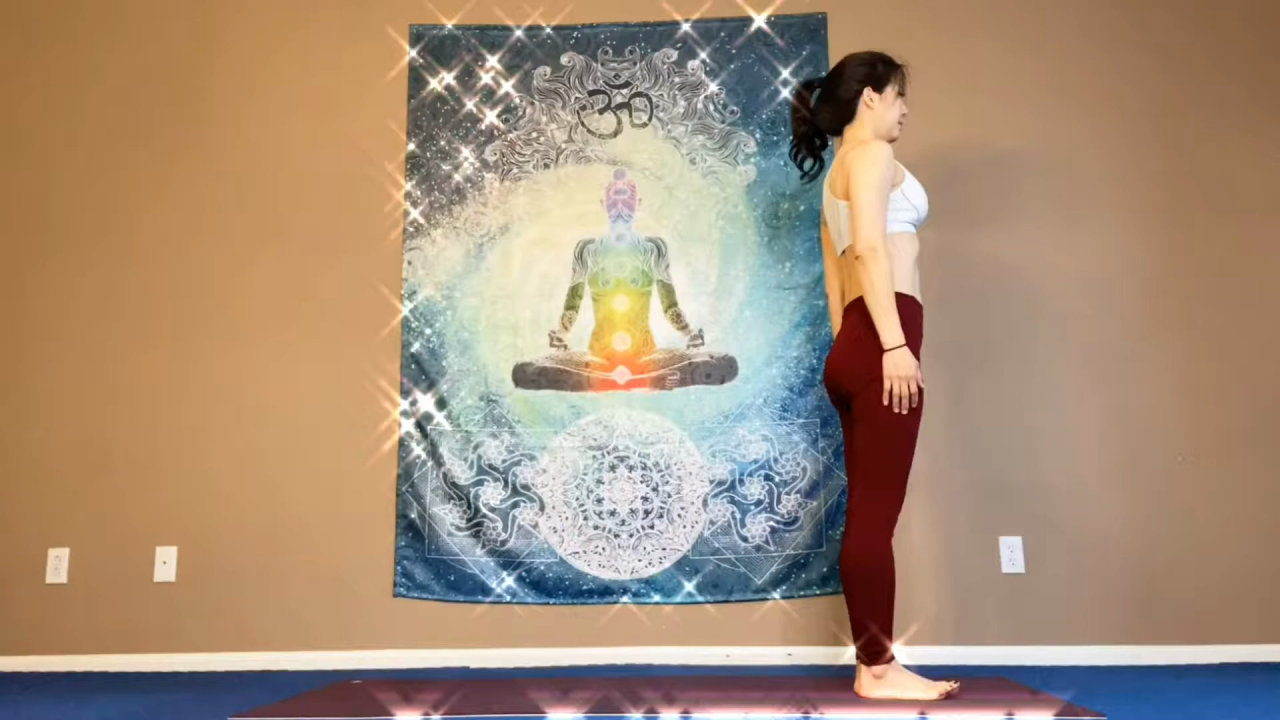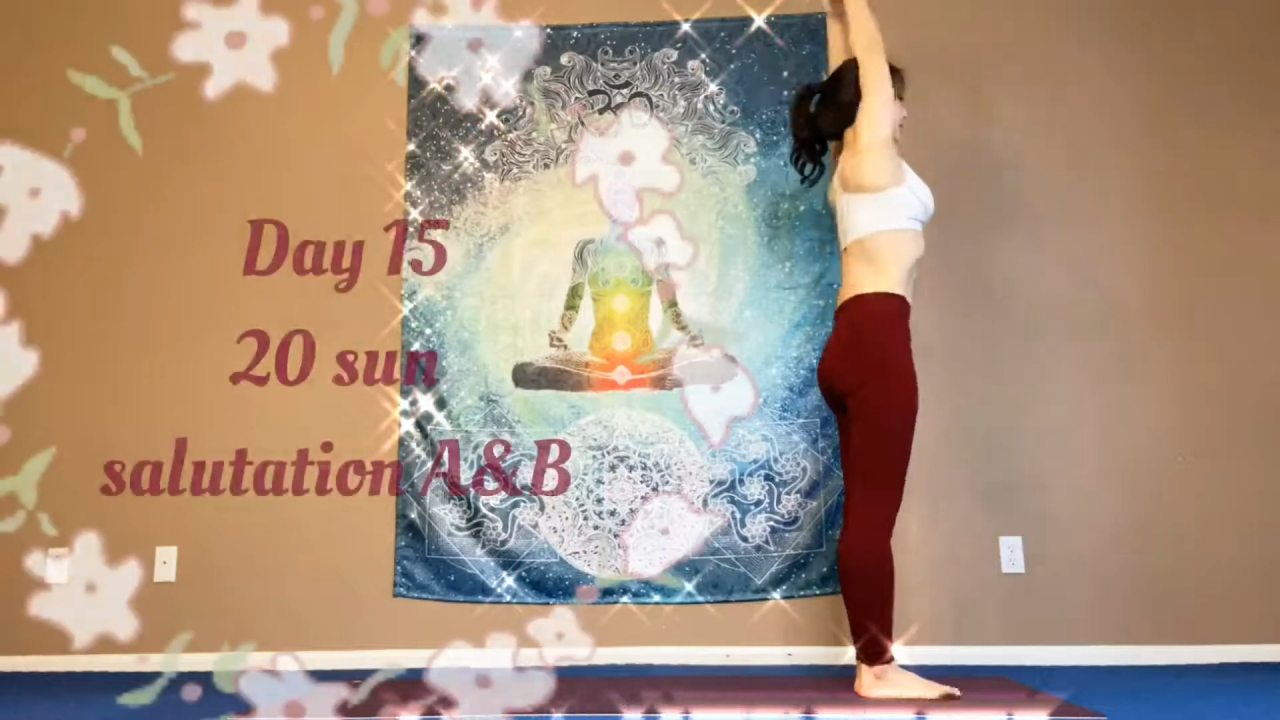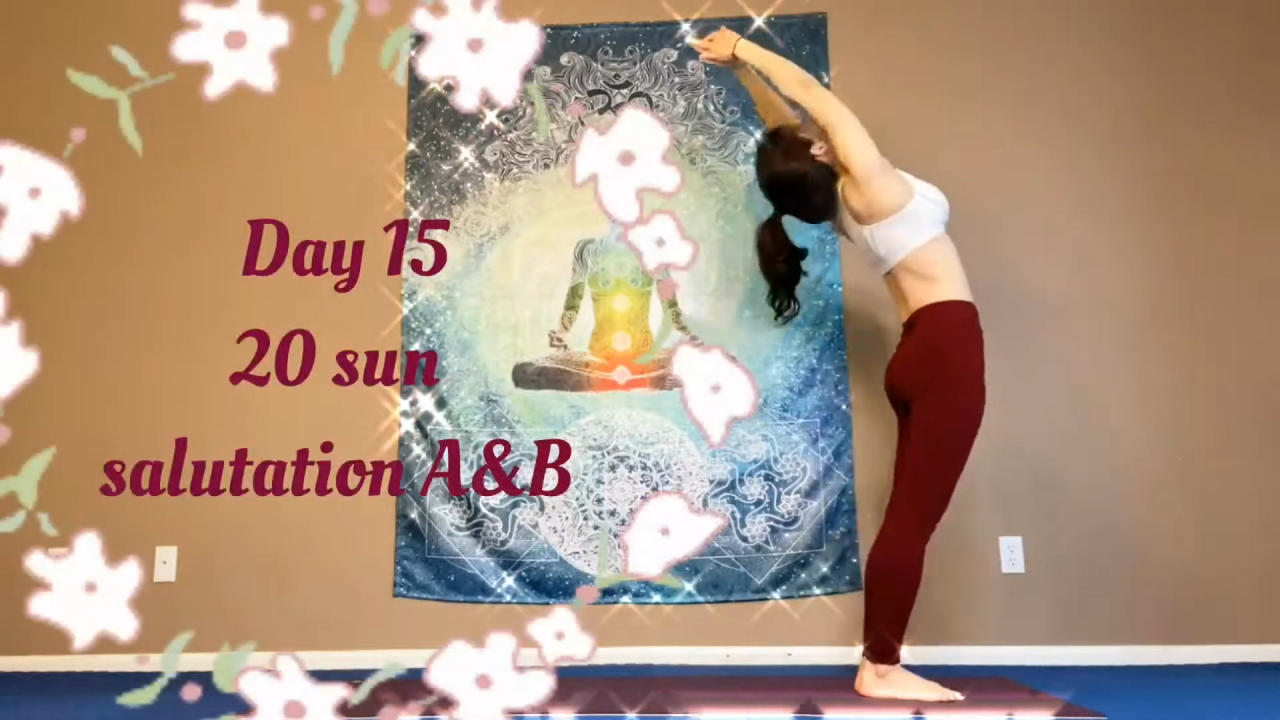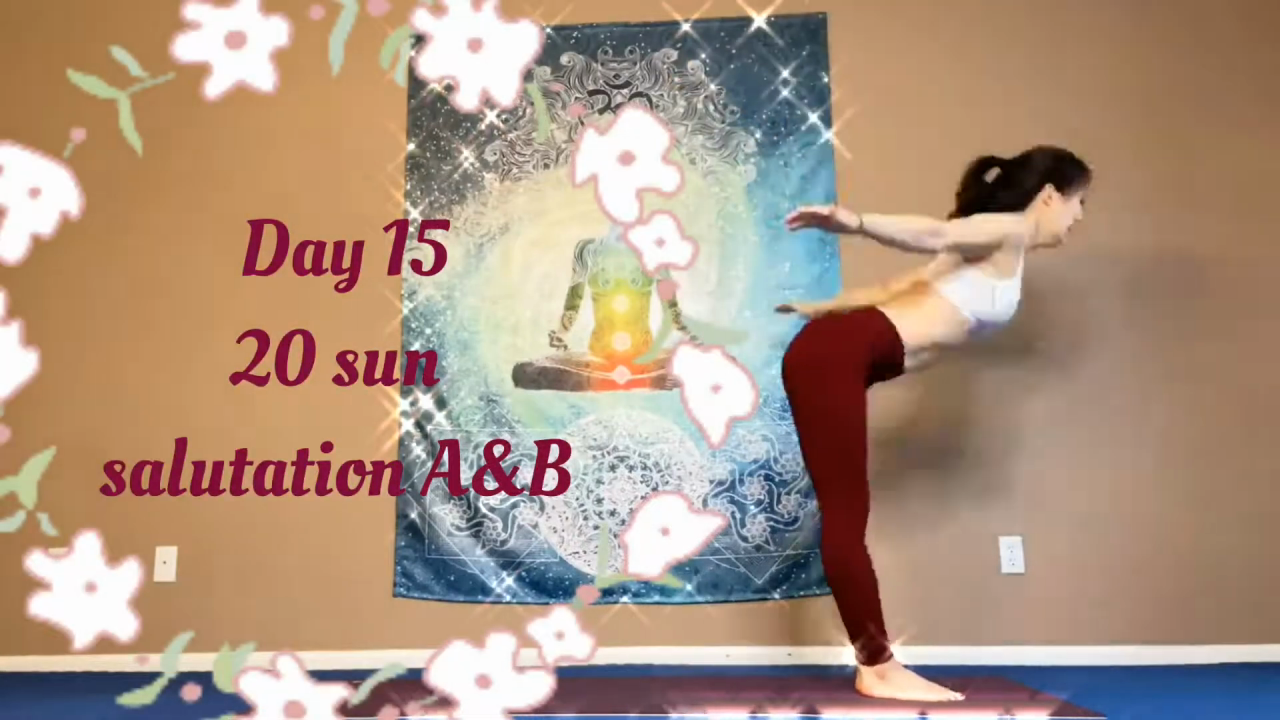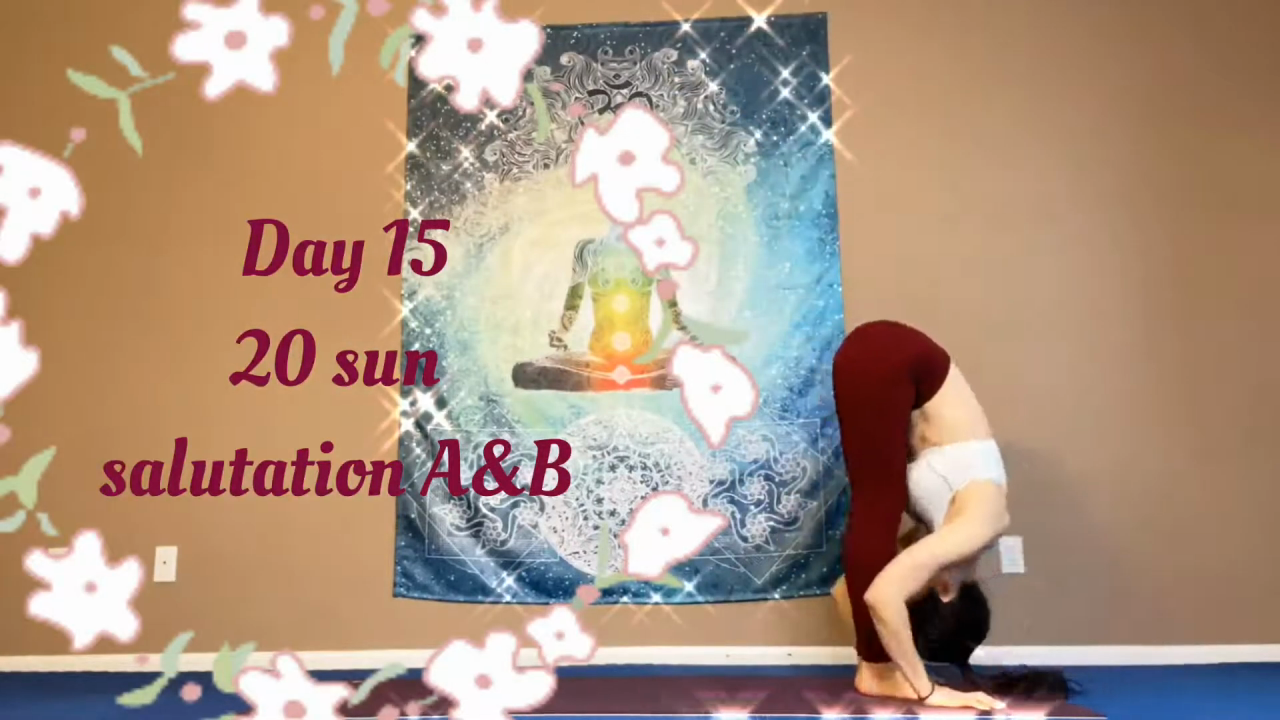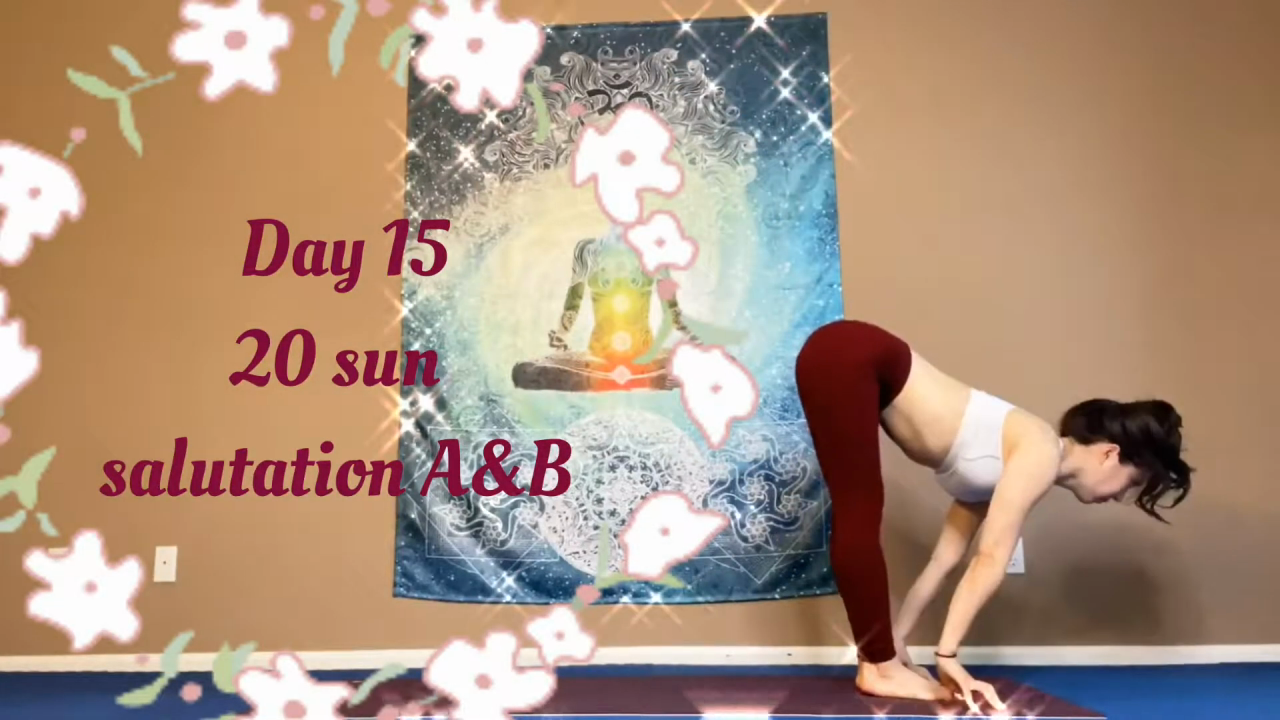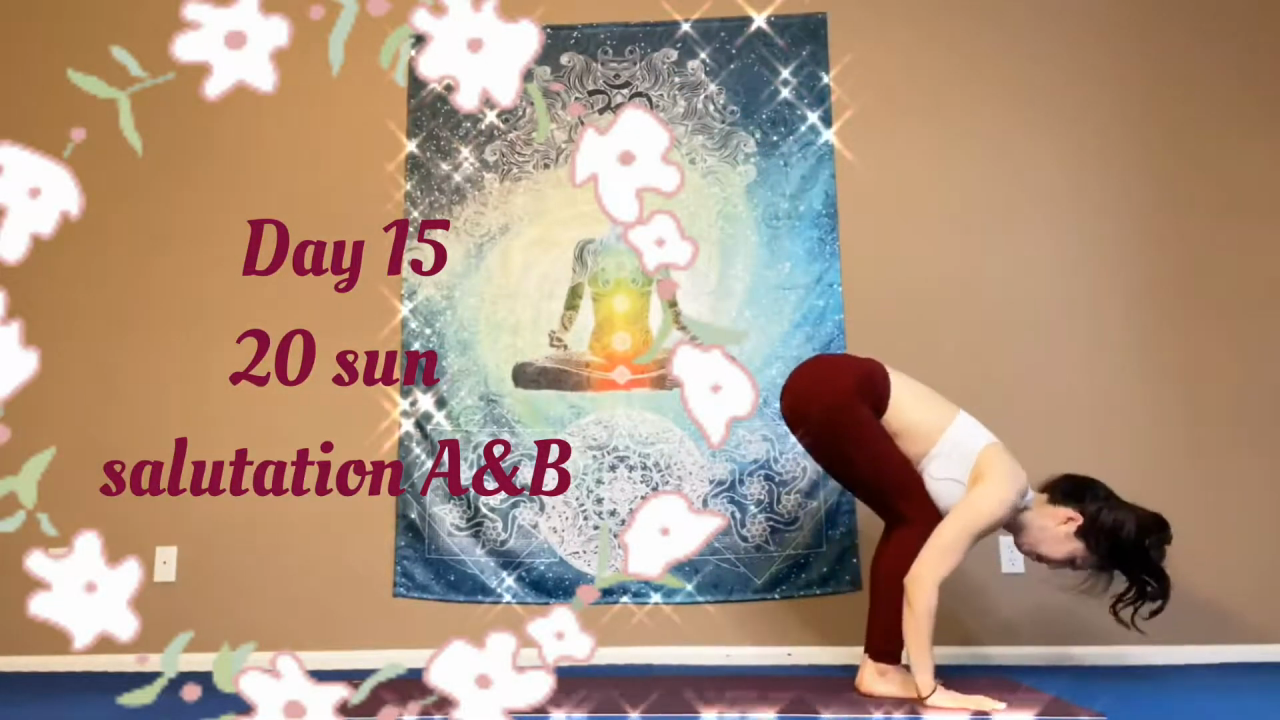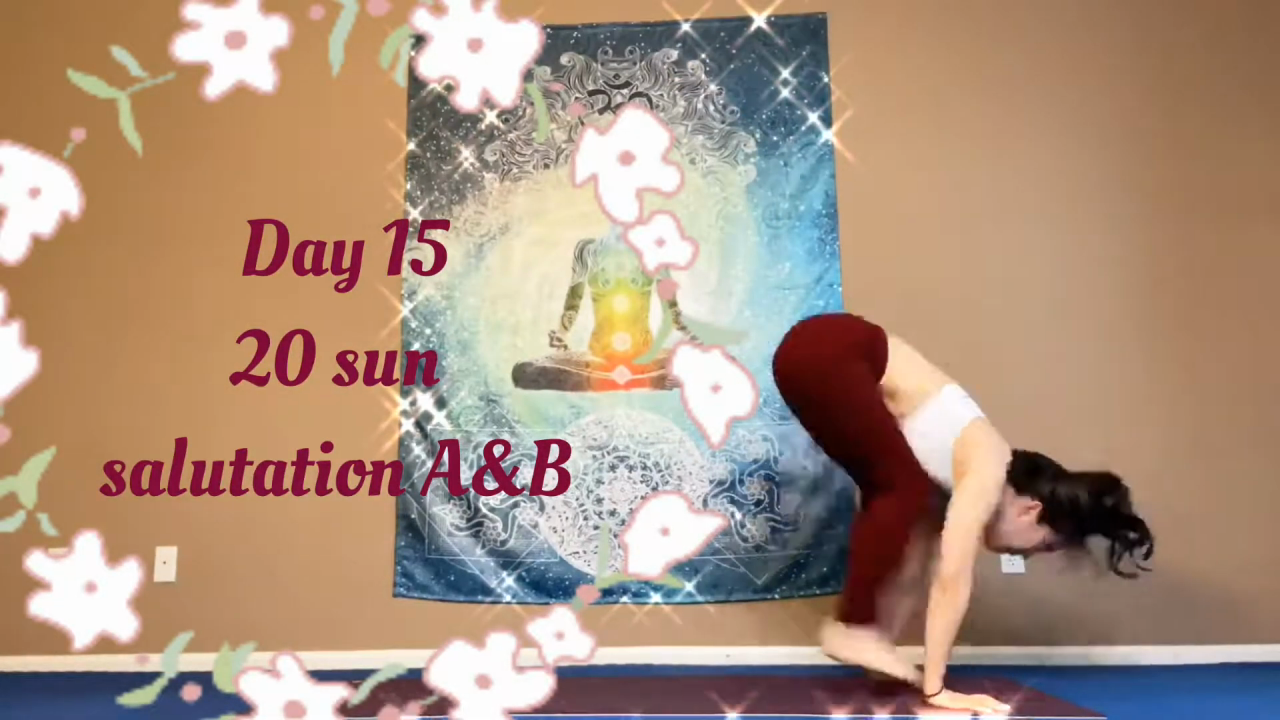
dt=0.3s
person 1, frame 1
left shoulder: (842, 170)
right shoulder: (865, 159)
right elbow: (866, 252)
left wrist: (844, 341)
right wrist: (893, 344)
left hip: (860, 347)
right hip: (881, 344)
left knee: (870, 513)
right knee: (874, 512)
left ankle: (878, 662)
right ankle: (877, 667)
person 1, frame 2
left shoulder: (853, 163)
right shoulder: (870, 149)
left elbow: (853, 64)
right elbow: (869, 60)
left hip: (857, 345)
right hip: (874, 339)
left knee: (867, 513)
right knee: (872, 513)
left ankle: (876, 661)
right ankle: (876, 668)
person 1, frame 3
left shoulder: (840, 202)
right shoulder: (866, 184)
left elbow: (785, 126)
right elbow: (812, 96)
left wrist: (738, 61)
right wrist: (742, 51)
left hip: (927, 355)
right hip: (948, 351)
left knee: (908, 517)
right knee: (914, 518)
left ankle: (881, 662)
right ankle: (882, 668)
person 1, frame 4
left shoulder: (995, 246)
right shoulder: (1010, 230)
left elbow: (901, 286)
right elbow: (934, 235)
left wrist: (825, 308)
right wrist: (856, 220)
left hip: (833, 353)
right hip: (833, 356)
left knee: (846, 517)
right knee: (844, 516)
left ankle: (877, 664)
right ankle: (878, 668)
person 1, frame 5
right shoulder: (983, 522)
right elbow: (881, 596)
right wrist: (923, 688)
left knee: (875, 519)
right knee: (877, 521)
left ankle: (873, 665)
right ankle: (873, 668)
person 1, frame 6
left shoulder: (1005, 470)
right shoulder: (1040, 453)
left elbow: (946, 554)
right elbow: (991, 556)
left wrist: (894, 638)
right wrist: (946, 655)
left hip: (858, 363)
right hip: (847, 357)
left knee: (859, 517)
right knee: (858, 517)
left ankle: (881, 659)
right ankle: (879, 666)
person 1, frame 7
left shoulder: (999, 490)
right shoulder: (1002, 491)
left elbow: (918, 577)
right elbow: (921, 578)
right wrist: (927, 686)
left hip: (838, 389)
right hip: (827, 389)
left knee: (912, 520)
right knee: (916, 518)
left ankle: (880, 663)
right ankle: (881, 667)
person 1, frame 8
left shoulder: (978, 476)
right shoulder: (987, 475)
left elbow: (920, 553)
right elbow: (952, 578)
left wrist: (890, 635)
right wrist: (933, 686)
right ankle: (853, 628)
person 2, frame 1
left shoulder: (654, 249)
right shoulder: (587, 251)
left elbow: (670, 305)
right elbow: (572, 304)
left wrist: (691, 336)
right wrist: (560, 336)
left hip: (647, 359)
right hip: (598, 358)
left knee: (725, 365)
right knee: (524, 372)
person 2, frame 2
right shoulder: (588, 250)
left elbow: (670, 304)
right elbow: (571, 305)
left wrist: (689, 336)
right wrist: (558, 338)
left hip: (645, 357)
right hip: (597, 359)
right knee: (525, 373)
person 2, frame 3
right shoulder: (588, 250)
left elbow: (670, 303)
right elbow: (572, 304)
left wrist: (687, 337)
right wrist: (559, 337)
left hip: (645, 358)
right hip: (599, 357)
right knee: (523, 372)
person 2, frame 4
right shoulder: (588, 250)
left elbow: (669, 303)
right elbow: (572, 304)
left wrist: (686, 336)
right wrist: (560, 335)
left hip: (645, 358)
right hip: (599, 358)
right knee: (524, 373)
person 2, frame 5
right shoulder: (587, 250)
left elbow: (669, 303)
right elbow: (572, 304)
left wrist: (686, 337)
right wrist: (559, 336)
left hip: (645, 358)
right hip: (598, 358)
right knee: (524, 372)
person 2, frame 6
right shoulder: (588, 250)
left elbow: (670, 304)
right elbow: (572, 304)
right wrist: (560, 334)
left hip: (645, 359)
right hip: (598, 357)
right knee: (524, 372)
person 2, frame 7
right shoulder: (588, 250)
left elbow: (670, 303)
right elbow: (572, 304)
right wrist: (560, 336)
left hip: (645, 358)
right hip: (599, 359)
right knee: (525, 372)
person 2, frame 8
right shoulder: (588, 250)
left elbow: (670, 303)
right elbow: (572, 304)
right wrist: (560, 336)
left hip: (645, 358)
right hip: (598, 359)
right knee: (524, 372)
